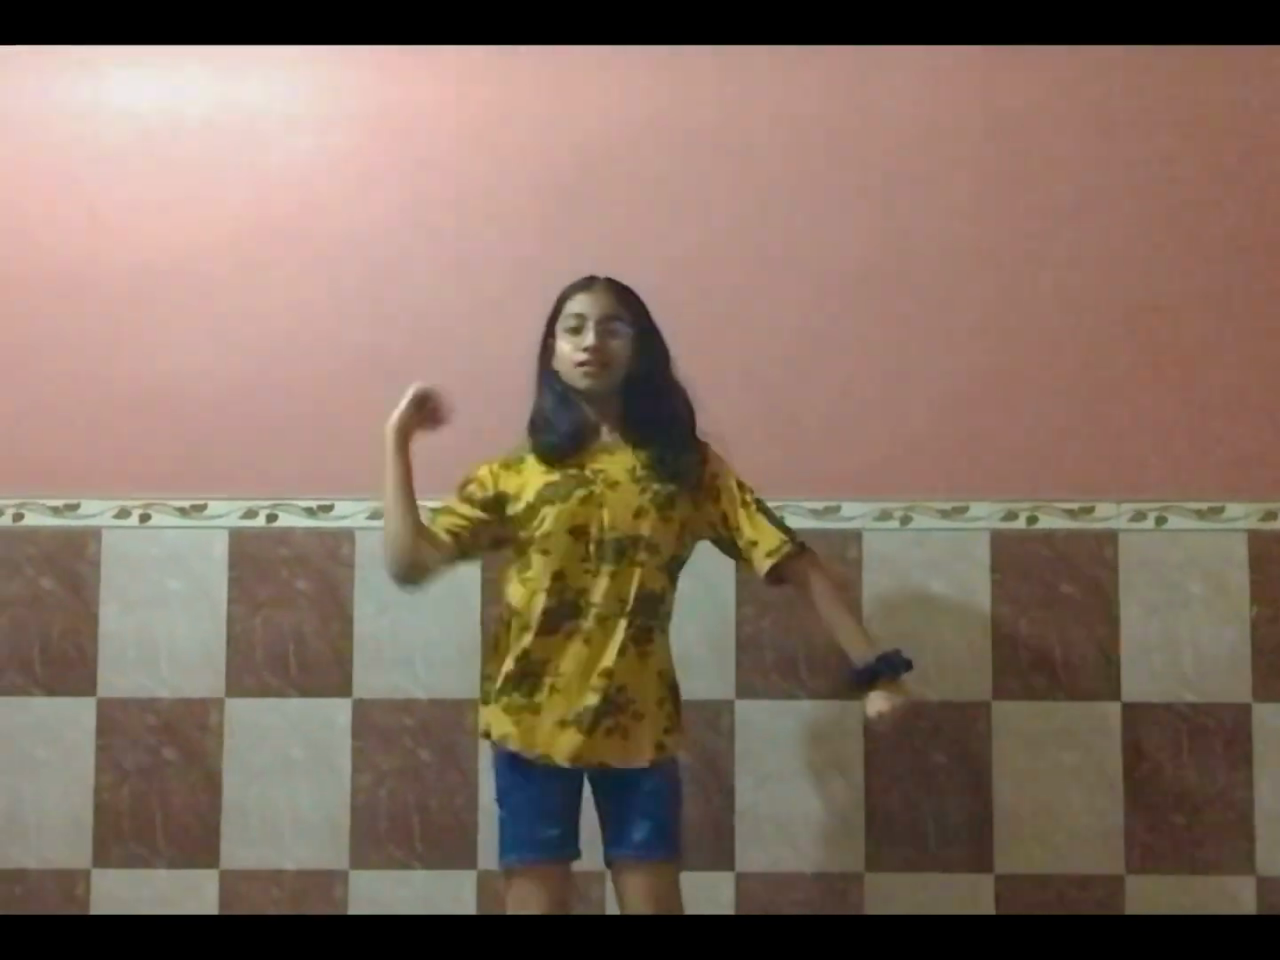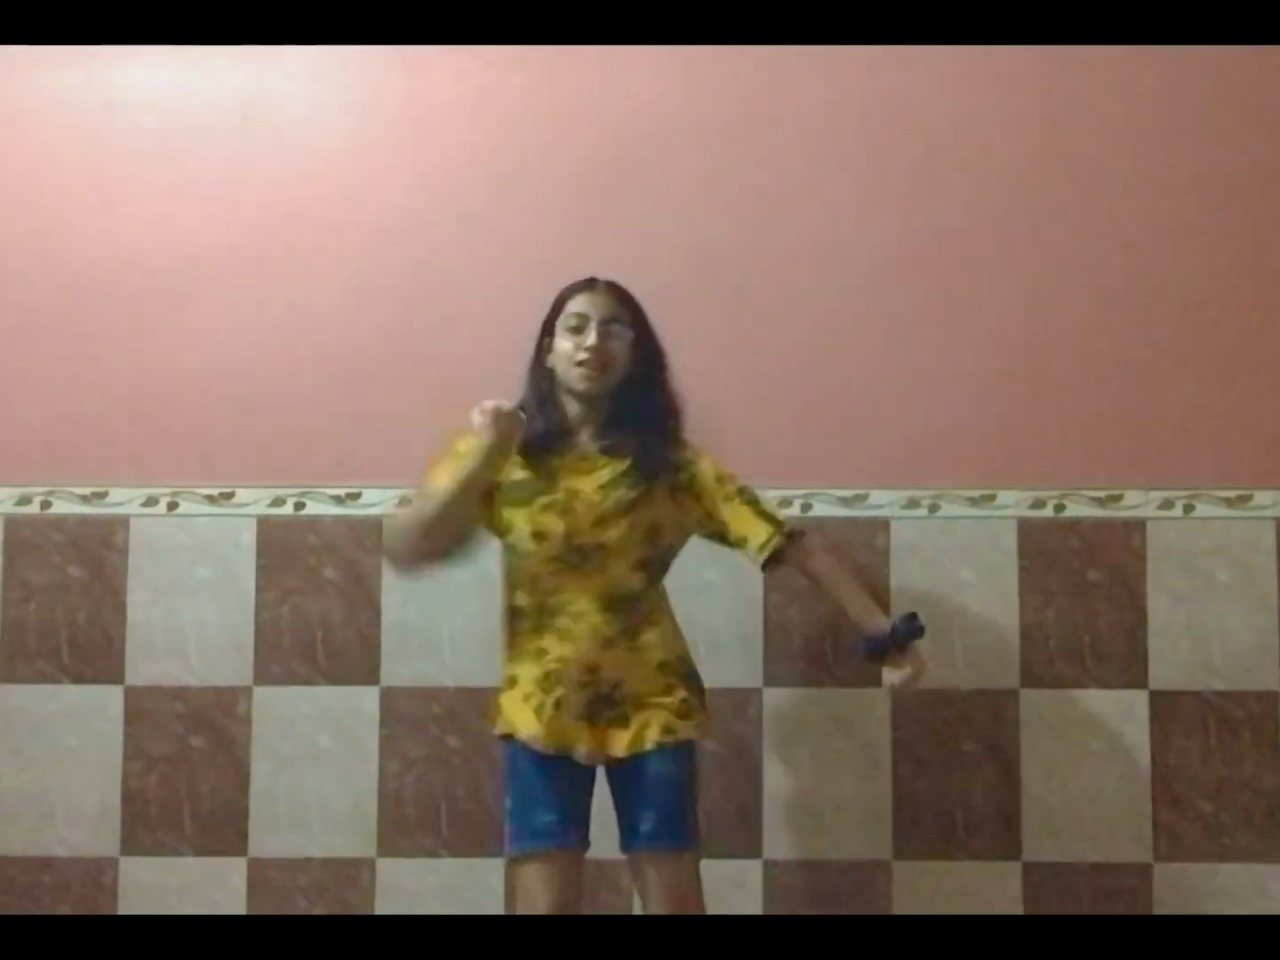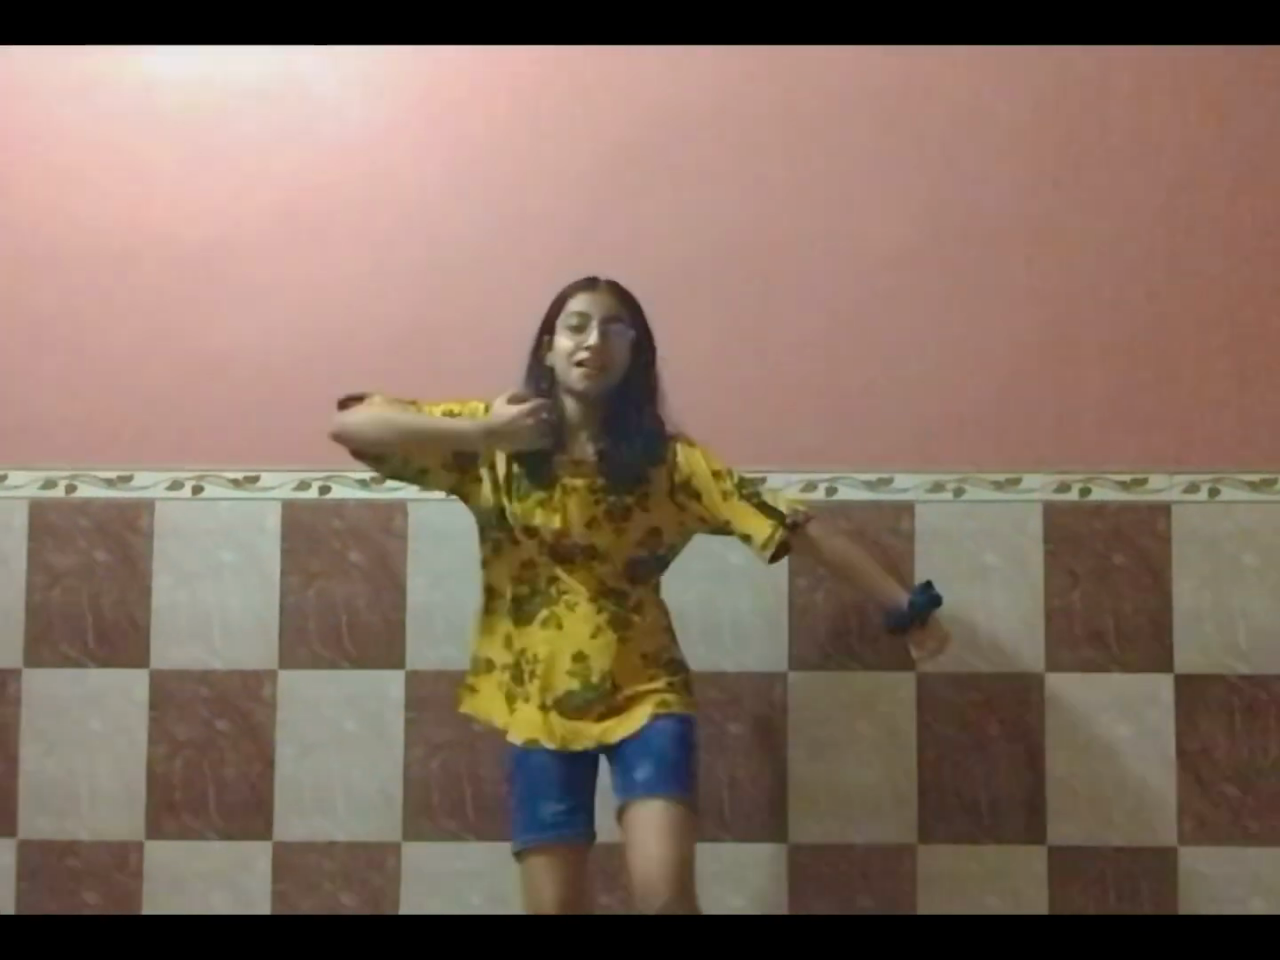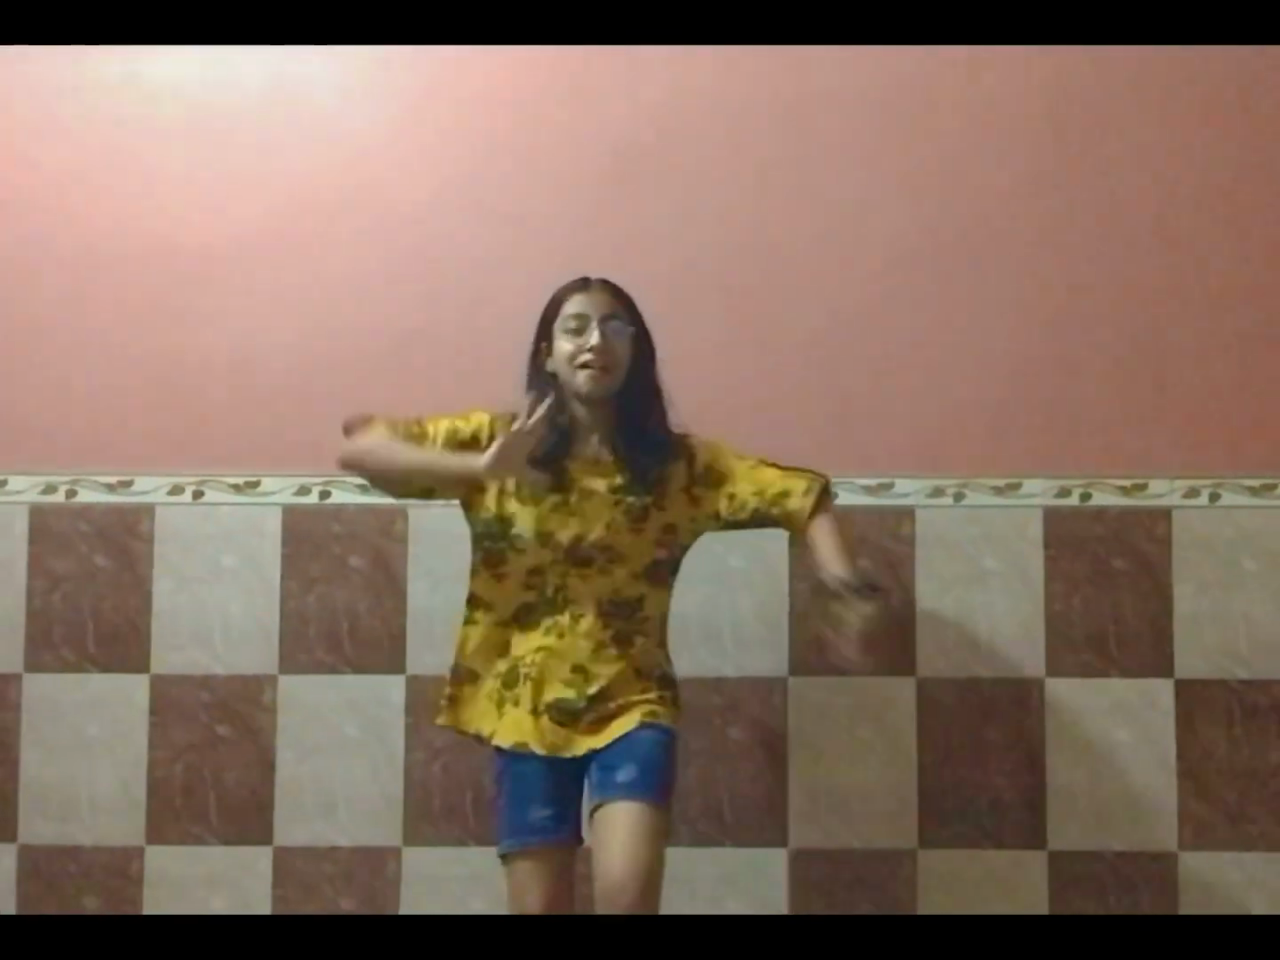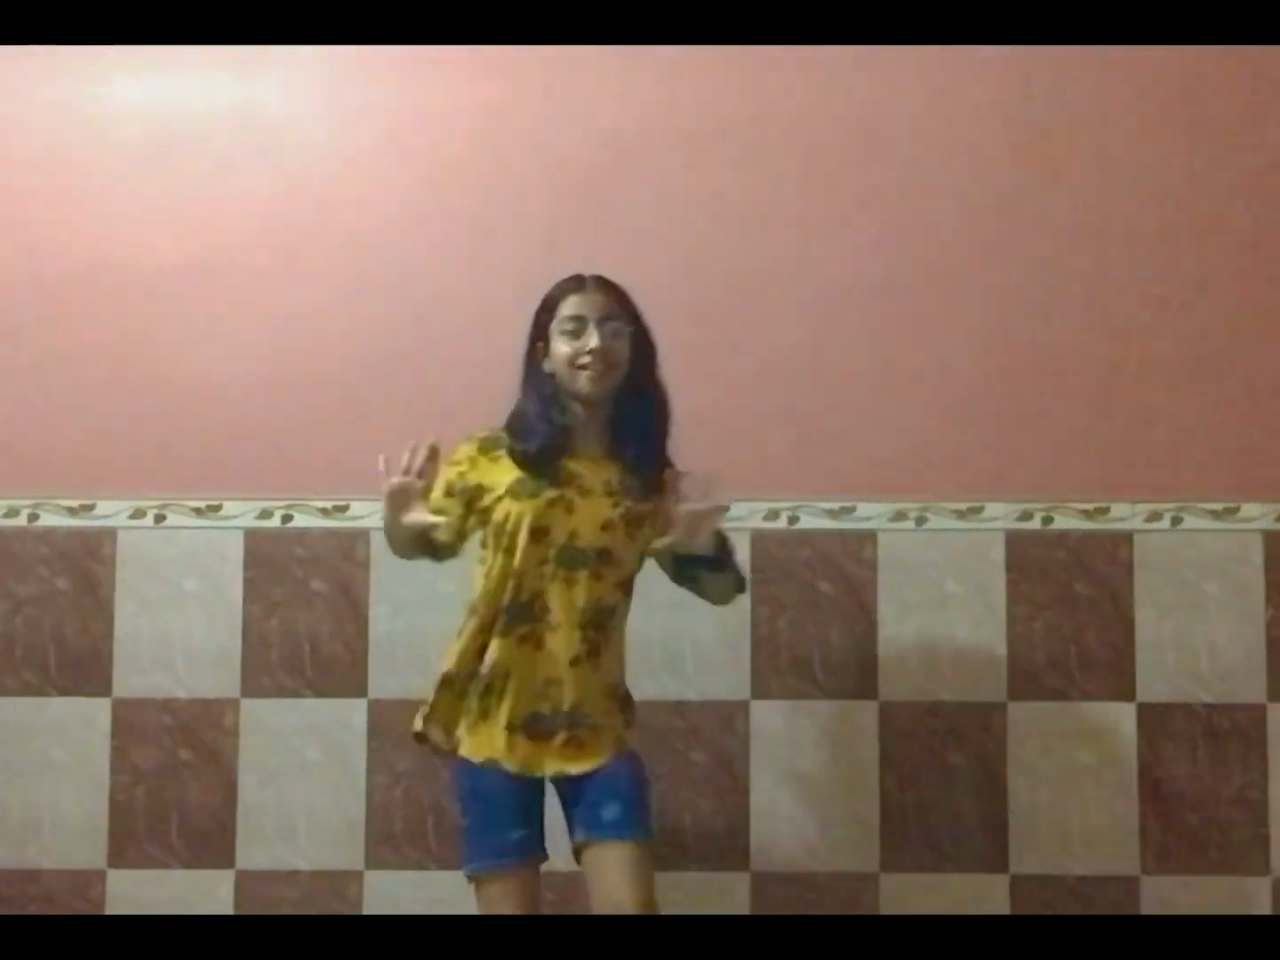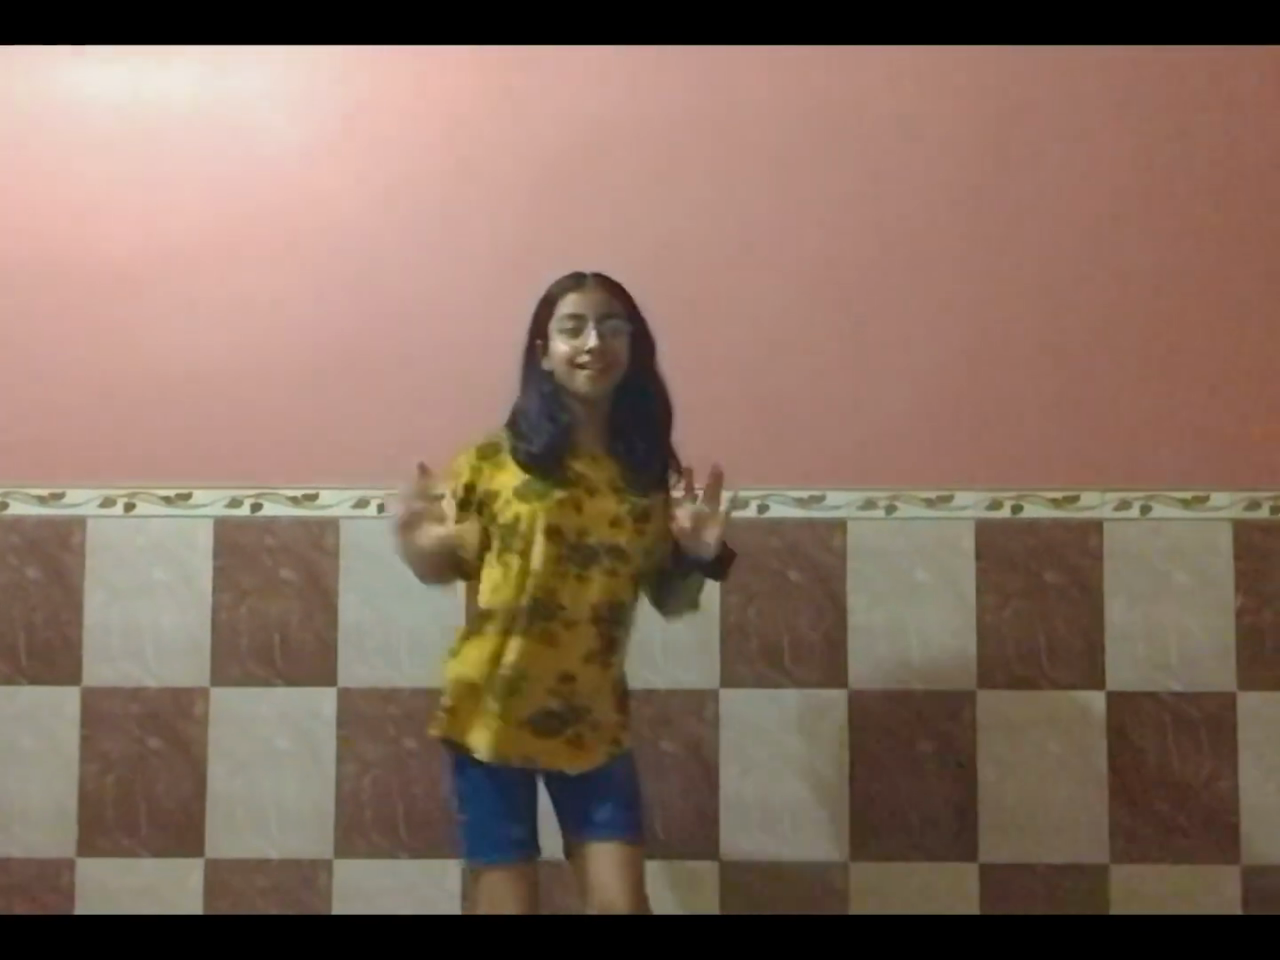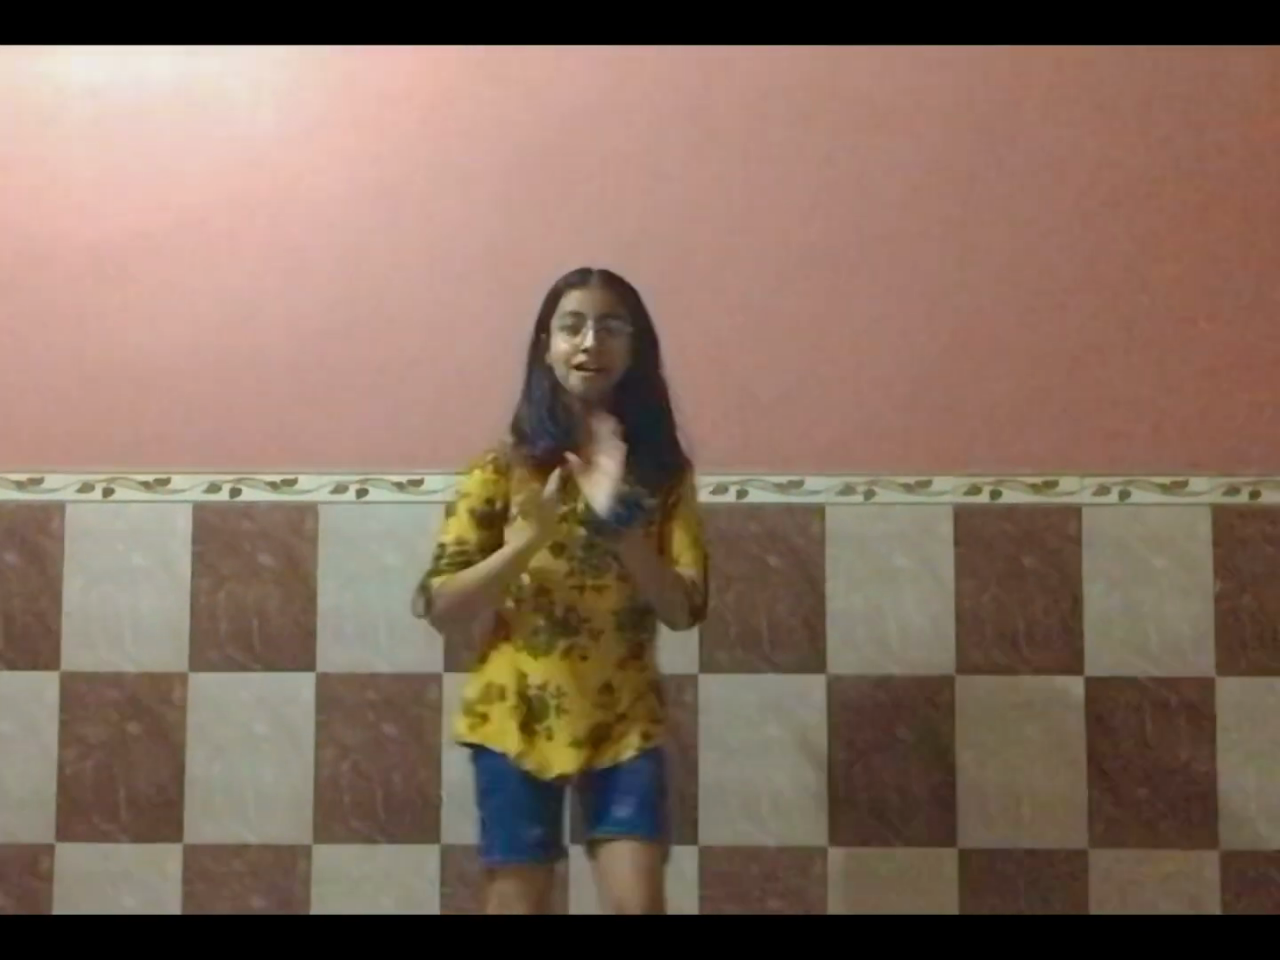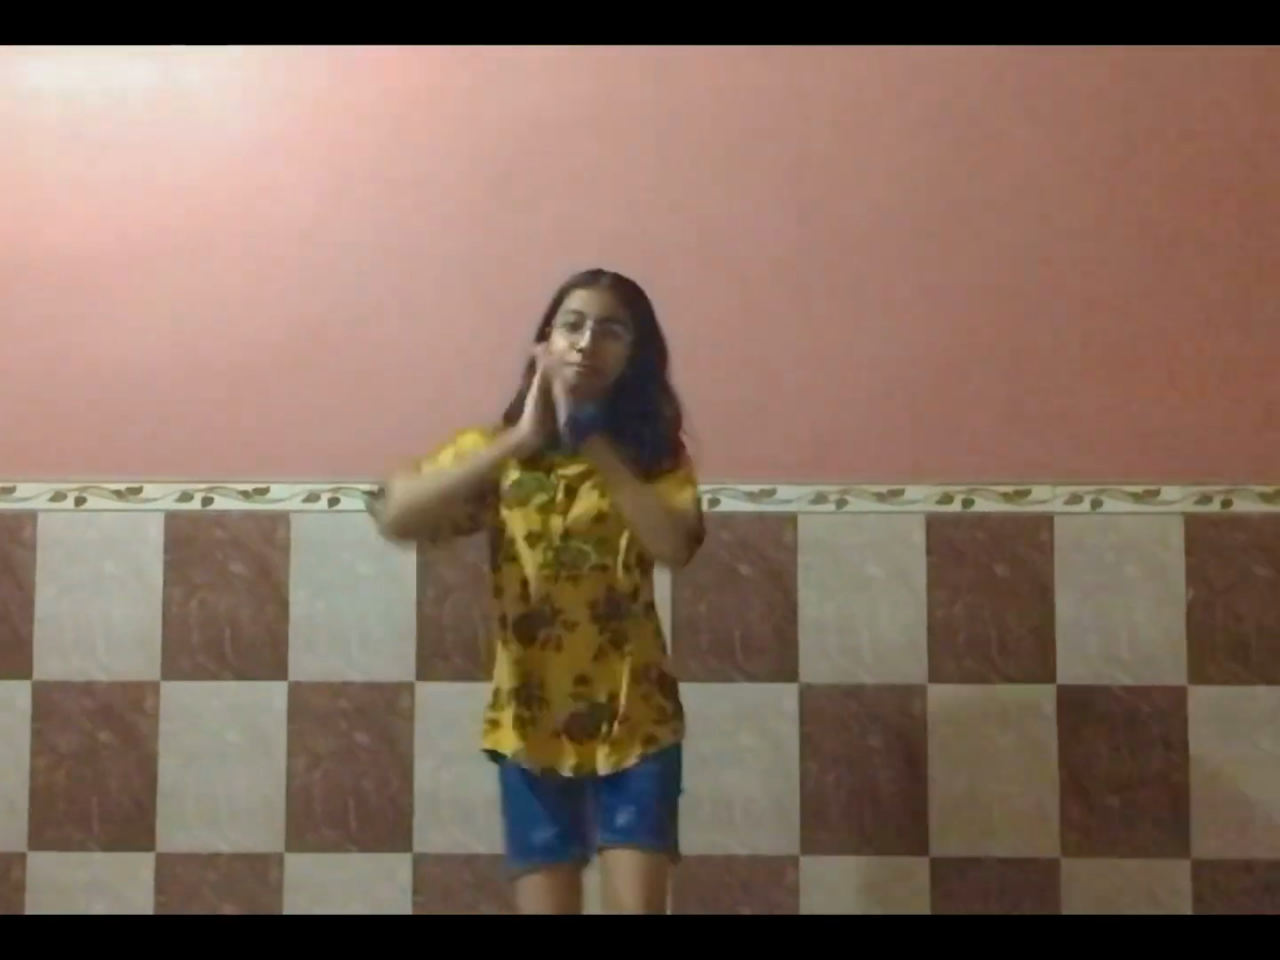
dt=0.2s
person 1, frame 1
left shoulder: (686, 466)
right shoulder: (515, 474)
left elbow: (792, 562)
right elbow: (407, 566)
left wrist: (871, 667)
right wrist: (400, 439)
left hip: (638, 718)
right hip: (532, 717)
left knee: (655, 911)
right knee: (534, 913)
person 1, frame 2
left shoulder: (671, 464)
right shoulder: (500, 454)
left elbow: (788, 541)
right elbow: (406, 548)
left wrist: (883, 635)
right wrist: (478, 464)
left hip: (652, 709)
right hip: (543, 710)
left knee: (673, 910)
right knee: (542, 910)
person 1, frame 3
left shoulder: (667, 462)
right shoulder: (493, 444)
left elbow: (792, 527)
right elbow: (349, 425)
left wrist: (904, 607)
right wrist: (486, 428)
left hip: (645, 695)
right hip: (536, 701)
left knee: (665, 892)
right knee: (553, 907)
person 1, frame 4
left shoulder: (677, 463)
right shoulder: (502, 443)
left elbow: (807, 497)
right elbow: (356, 445)
left wrist: (845, 583)
right wrist: (477, 470)
left hip: (634, 704)
right hip: (529, 707)
left knee: (625, 891)
right knee: (539, 910)
person 1, frame 5
left shoulder: (646, 475)
right shoulder: (492, 459)
left elbow: (717, 587)
right elbow: (429, 539)
left wrist: (704, 548)
right wrist: (400, 524)
left hip: (595, 723)
right hip: (490, 718)
left knee: (630, 911)
right knee: (509, 915)
person 1, frame 6
left shoulder: (650, 474)
right shoulder: (495, 462)
left elbow: (673, 599)
right elbow: (443, 564)
left wrist: (705, 554)
right wrist: (417, 544)
left hip: (594, 720)
right hip: (493, 713)
left knee: (622, 912)
right knee: (509, 913)
person 1, frame 7
left shoulder: (661, 468)
right shoulder: (503, 469)
left elbow: (685, 610)
right elbow: (439, 608)
left wrist: (618, 516)
right wrist: (525, 542)
left hip: (626, 722)
right hip: (522, 719)
left knee: (638, 914)
right knee: (517, 913)
person 1, frame 8
left shoulder: (653, 454)
right shoulder: (502, 461)
left elbow: (675, 545)
right elbow: (396, 515)
left wrist: (594, 431)
right wrist: (518, 438)
left hip: (636, 716)
right hip: (536, 720)
left knee: (635, 916)
right knee: (544, 916)
